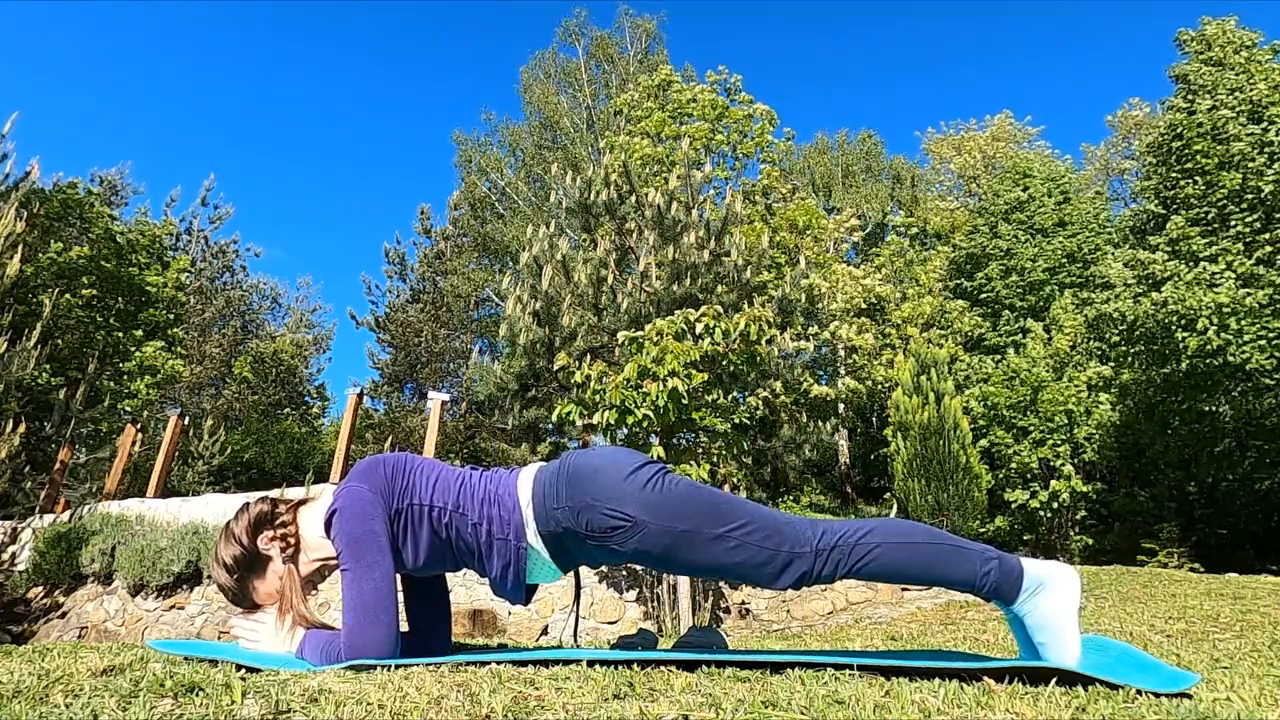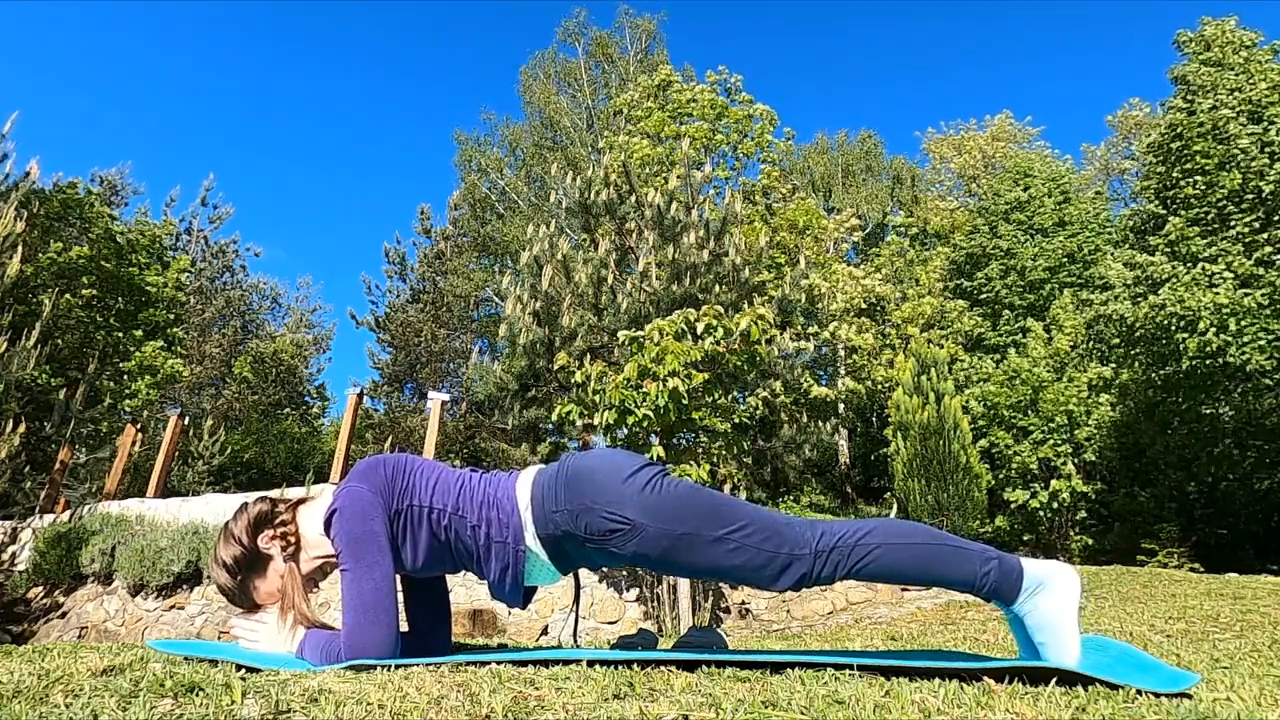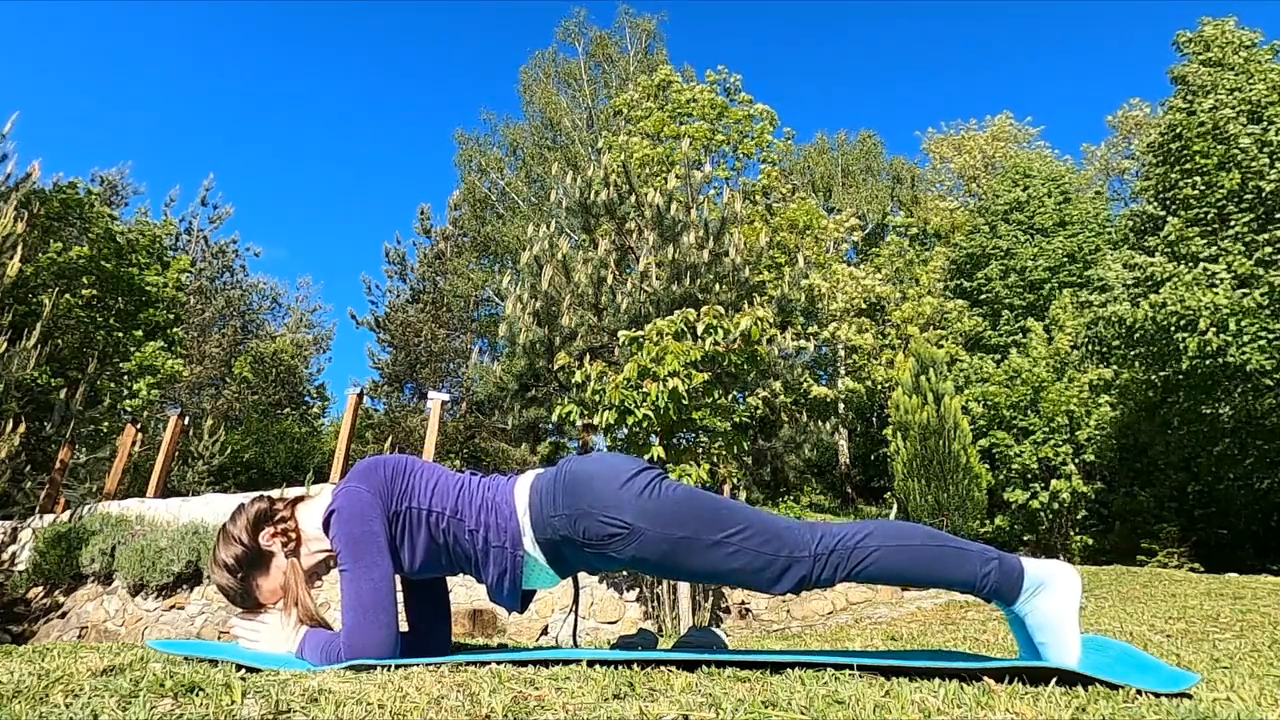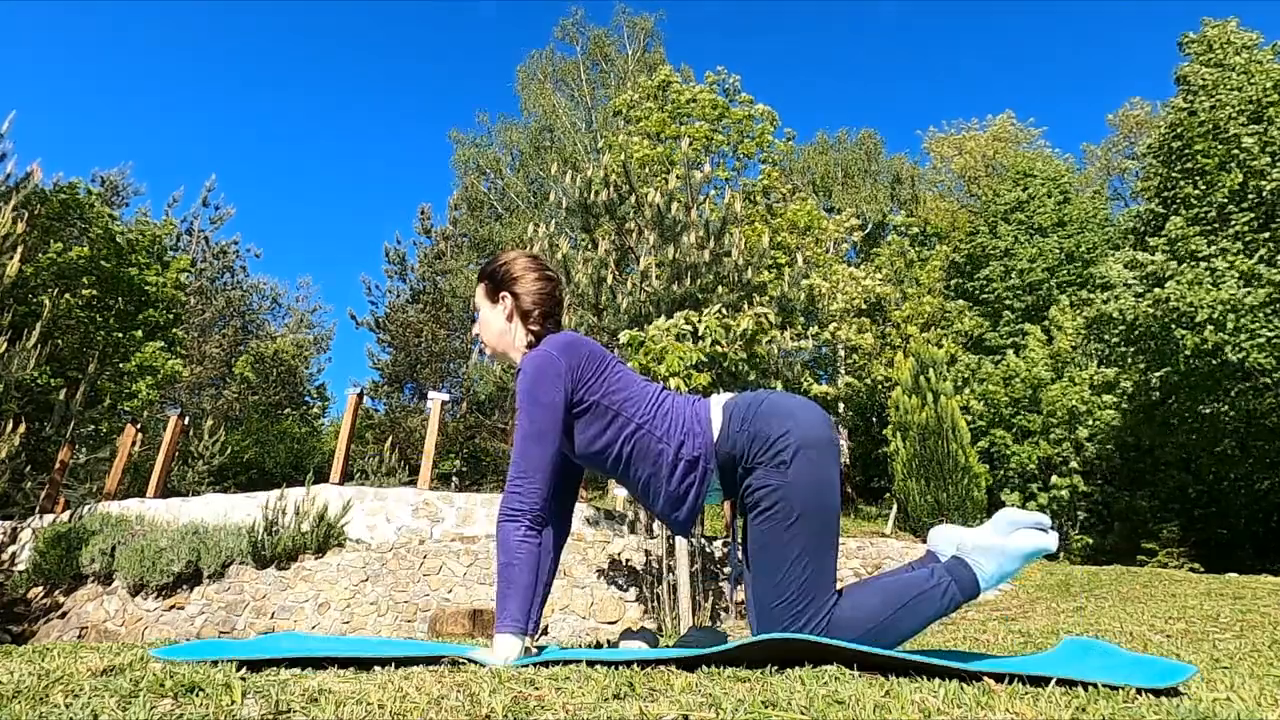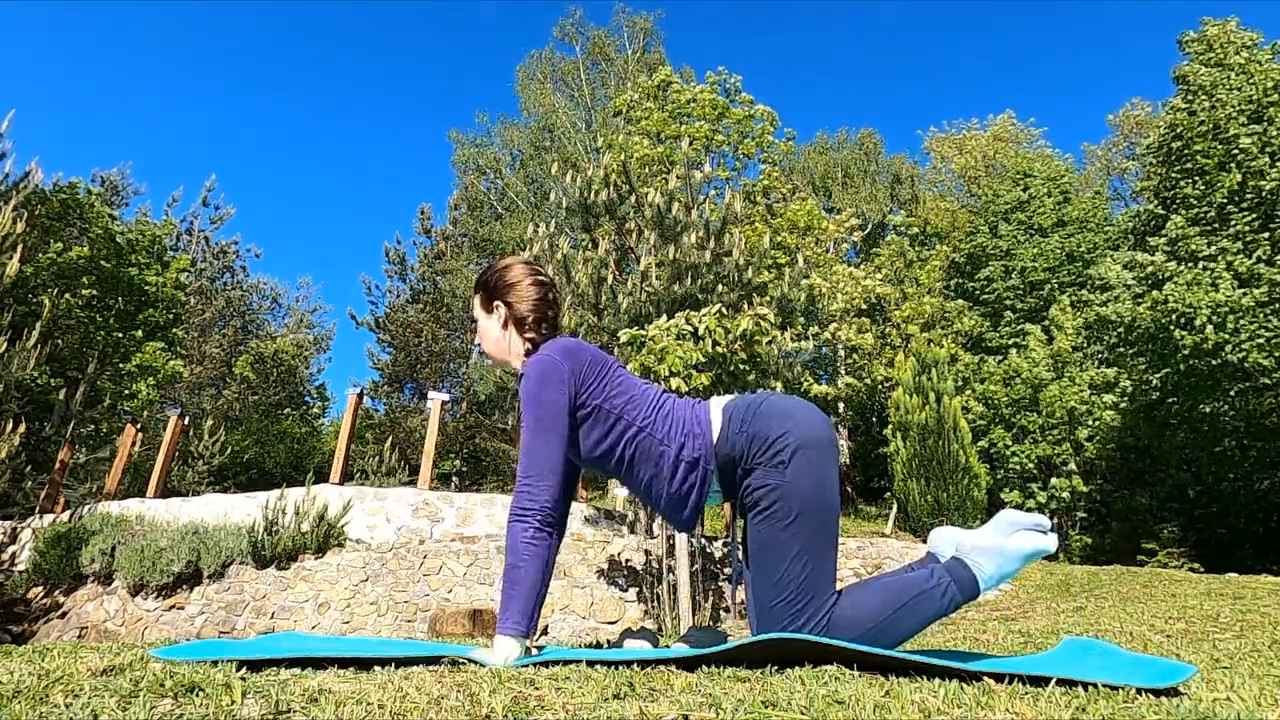
dt=0.4s
person 1, frame 1
left shoulder: (357, 499)
right shoulder: (390, 522)
left elbow: (374, 645)
right elbow: (430, 643)
left wrist: (293, 640)
right wrist: (301, 626)
left hip: (596, 501)
right hip: (592, 503)
left knee: (809, 552)
right knee: (808, 550)
left ankle: (1020, 578)
right ankle: (1012, 581)
person 1, frame 2
left shoulder: (357, 498)
right shoulder: (388, 524)
left elbow: (373, 645)
right elbow: (428, 644)
left wrist: (295, 639)
right wrist: (307, 626)
left hip: (594, 507)
right hip: (589, 506)
left knee: (811, 554)
right knee: (811, 550)
left ankle: (1022, 580)
right ankle: (1015, 582)
person 1, frame 3
left shoulder: (356, 496)
right shoulder: (384, 521)
left elbow: (372, 642)
right elbow: (430, 643)
left wrist: (297, 638)
right wrist: (299, 628)
left hip: (594, 511)
right hip: (587, 509)
left knee: (810, 555)
right knee: (811, 551)
left ankle: (1020, 580)
right ankle: (1014, 580)
person 1, frame 4
left shoulder: (550, 360)
right shoulder: (556, 374)
left elbow: (523, 509)
right elbow: (551, 518)
left wrist: (507, 641)
right wrist: (519, 634)
left hip: (774, 442)
right hip: (766, 449)
left knee: (803, 639)
right knee: (791, 632)
left ankle: (971, 565)
right ankle: (945, 556)
person 1, frame 5
left shoulder: (549, 365)
right shoulder: (559, 376)
left elbow: (535, 511)
right elbow: (549, 515)
left wrist: (507, 640)
right wrist: (518, 634)
left hip: (775, 442)
right hip: (766, 445)
left knee: (801, 638)
right knee: (789, 629)
left ankle: (969, 569)
right ankle: (946, 557)
